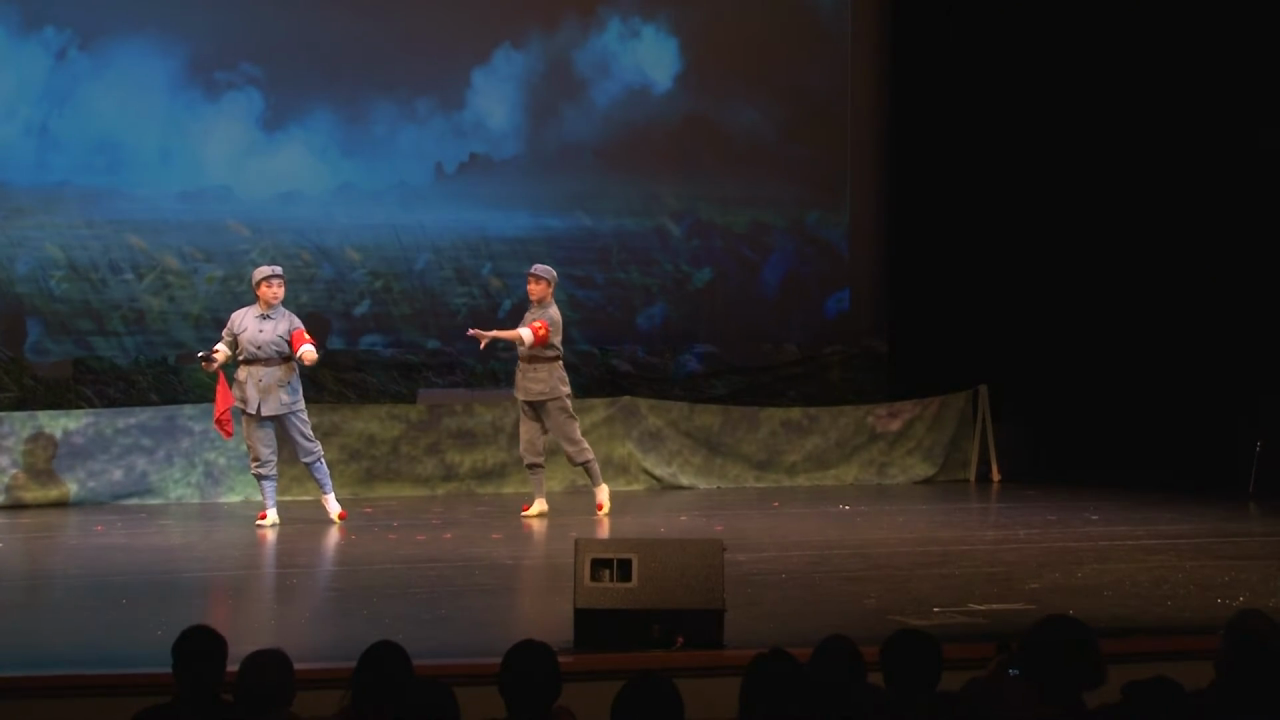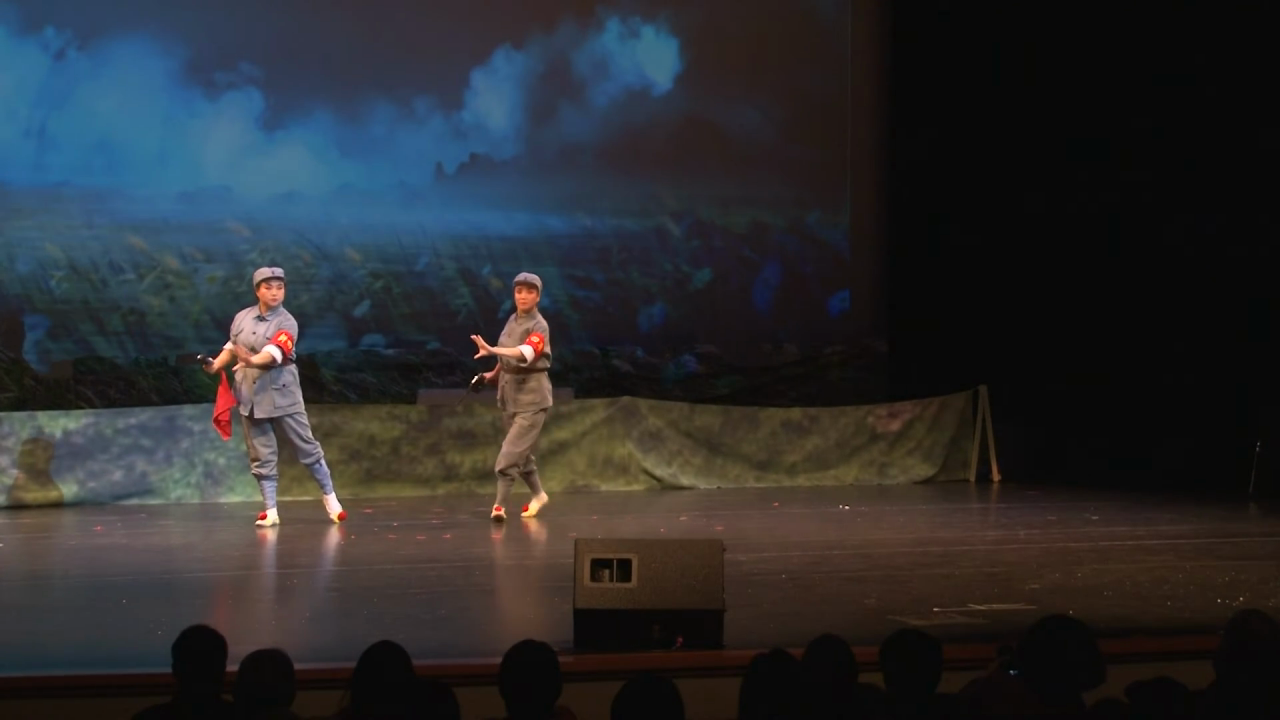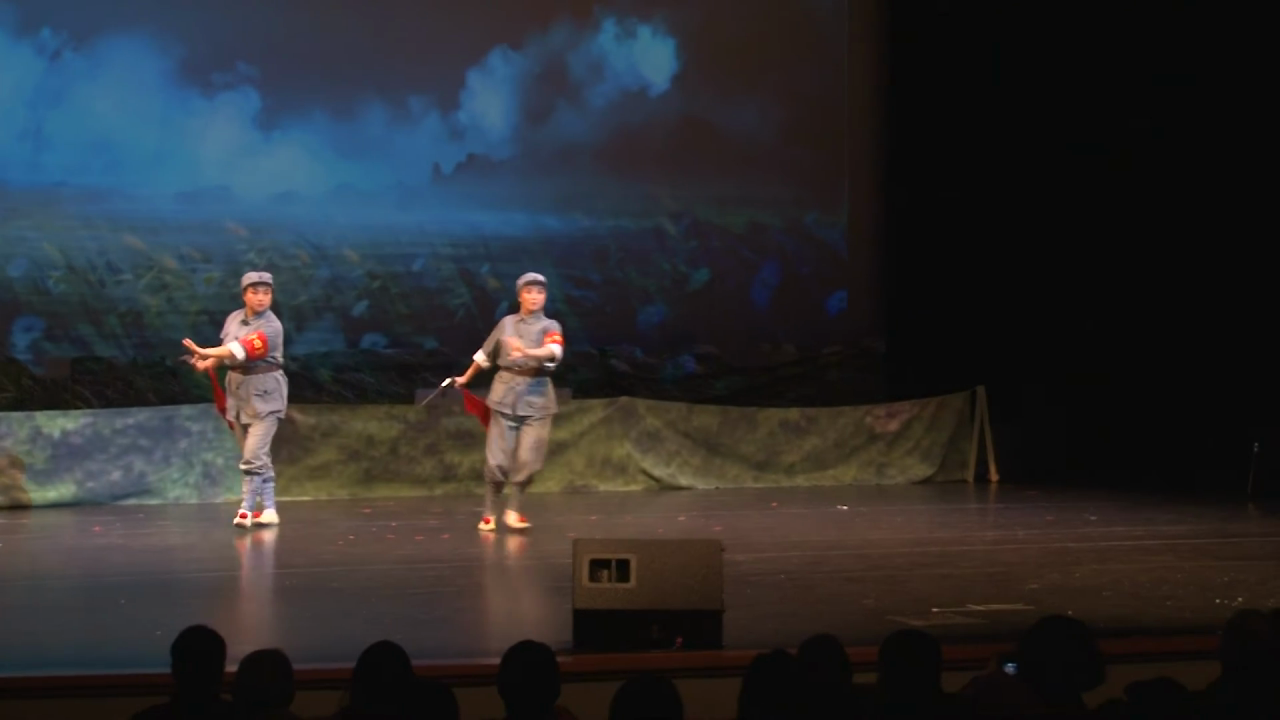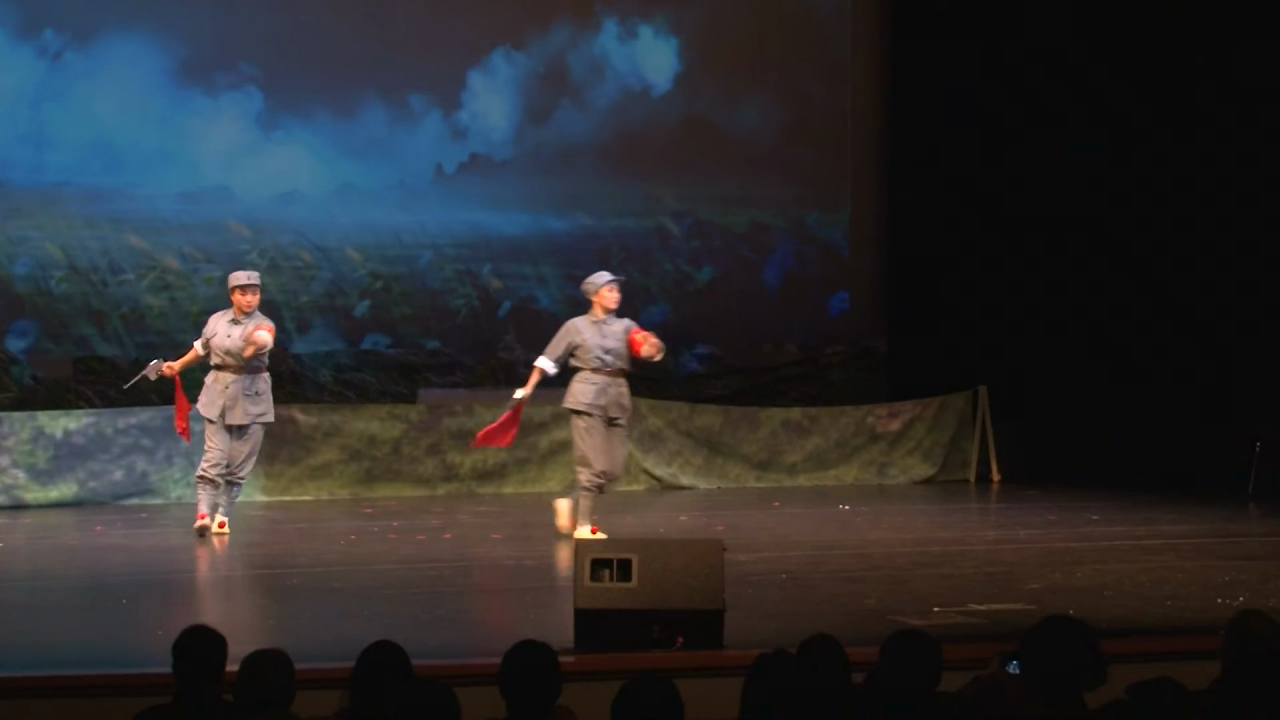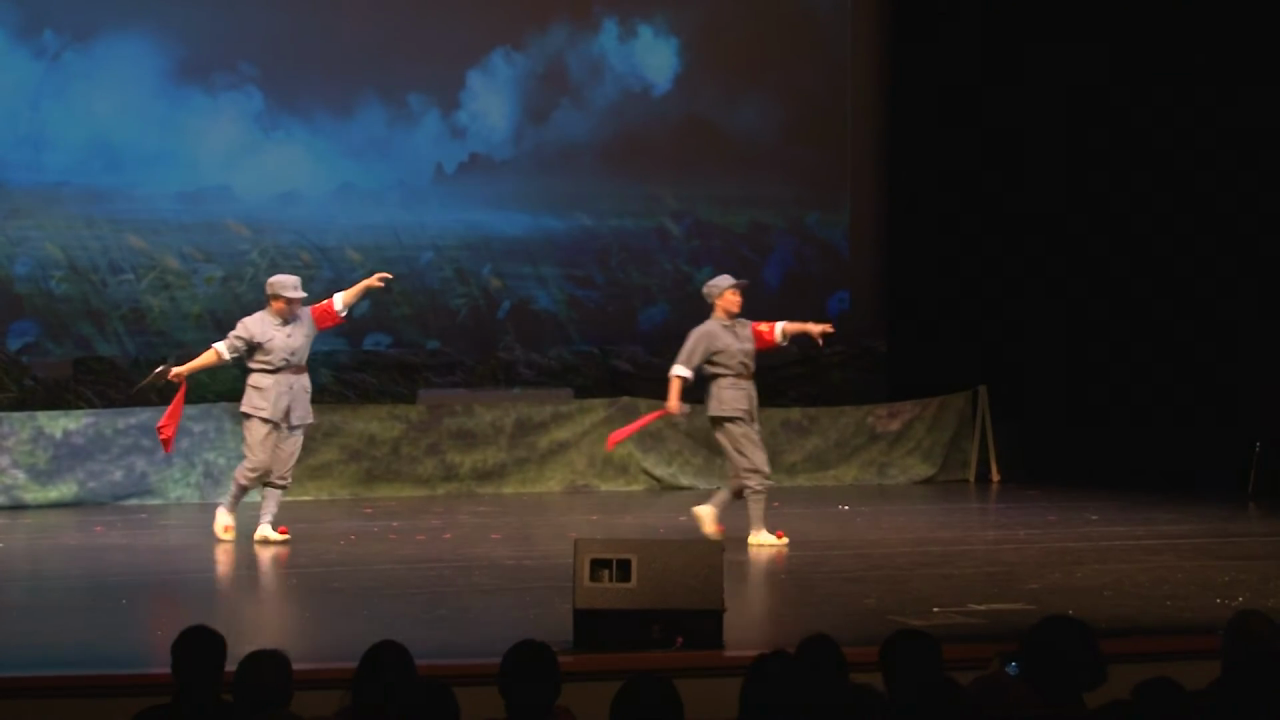
dt=0.5s
person 1, frame 1
left shoulder: (290, 320)
right shoulder: (239, 317)
left elbow: (304, 345)
right elbow: (226, 346)
left wrist: (309, 356)
right wrist: (214, 362)
left hip: (284, 387)
right hip: (251, 389)
left knee: (306, 444)
right knee: (261, 453)
left ankle: (329, 496)
right ankle: (270, 510)
person 1, frame 2
left shoulder: (287, 322)
right shoulder: (242, 317)
left elbow: (274, 352)
right elbow: (232, 346)
left wrist: (249, 360)
right wrist: (216, 364)
left hip: (281, 389)
right hip: (249, 390)
left knee: (306, 445)
right knee: (260, 453)
left ankle: (329, 496)
right ankle: (270, 510)
person 1, frame 3
left shoulder: (271, 327)
right shoulder: (233, 319)
left elbow: (241, 350)
left wrist: (204, 353)
right wrist: (208, 363)
left hip: (266, 393)
right hip: (239, 390)
left knee: (254, 455)
right knee: (253, 457)
left ankle: (246, 509)
right ankle: (269, 510)
person 1, frame 4
left shoulder: (261, 324)
right shoulder: (216, 321)
left elbow: (265, 338)
right elbow: (202, 348)
left wrist: (257, 344)
right wrist: (176, 365)
left hip: (251, 396)
right hip: (218, 393)
left knee: (239, 462)
right knee: (214, 458)
left ankle: (223, 514)
right ankle: (203, 516)
person 1, frame 5
left shoulder: (306, 318)
right shoulder: (252, 325)
left elbow: (338, 303)
right elbow: (222, 351)
left wrist: (366, 284)
right wrist: (186, 369)
left hip: (297, 396)
right hip: (265, 397)
left knee: (283, 467)
right knee: (258, 461)
left ankle: (265, 526)
right ankle: (226, 510)
person 2, frame 1
left shoulder: (550, 316)
right shoulder: (533, 311)
left elbow: (527, 336)
left wrist: (491, 334)
left hip: (549, 385)
right hip: (527, 385)
left knee: (570, 439)
right knee: (530, 446)
left ankle: (599, 487)
right ankle: (539, 500)
person 2, frame 2
left shoulder: (539, 326)
right shoulder: (512, 320)
left elbow: (526, 353)
left wrist: (492, 350)
right wrist: (494, 374)
left hip: (532, 393)
right hip: (508, 391)
left knee: (511, 453)
right knee: (521, 453)
left ankle: (500, 504)
right ankle: (538, 495)
person 2, frame 3
left shoulder: (550, 327)
right shoulder: (506, 323)
left elbow: (554, 352)
right elbow: (486, 352)
left wrist: (526, 352)
right wrist: (466, 377)
left hip: (537, 396)
right hip: (506, 393)
left knee: (529, 462)
right knee: (497, 460)
left ankle: (513, 510)
right ankle: (489, 514)
person 2, frame 4
left shoulder: (625, 326)
right shoulder: (575, 326)
left elbow: (645, 344)
right elbow: (549, 358)
left wrist: (653, 348)
right wrist: (529, 387)
left hip: (618, 397)
right hip: (586, 395)
left knee: (613, 464)
right knee: (593, 464)
left ankle: (569, 501)
right ankle: (583, 526)
person 2, frame 5
left shoulder: (743, 327)
right shoulder: (706, 332)
left elbow: (777, 330)
right elbow: (683, 365)
left wrist: (807, 328)
right wrist: (674, 398)
left hip: (746, 400)
right hip: (727, 403)
left knee: (747, 470)
right knee: (756, 468)
left ankle: (709, 509)
right ankle: (757, 531)
